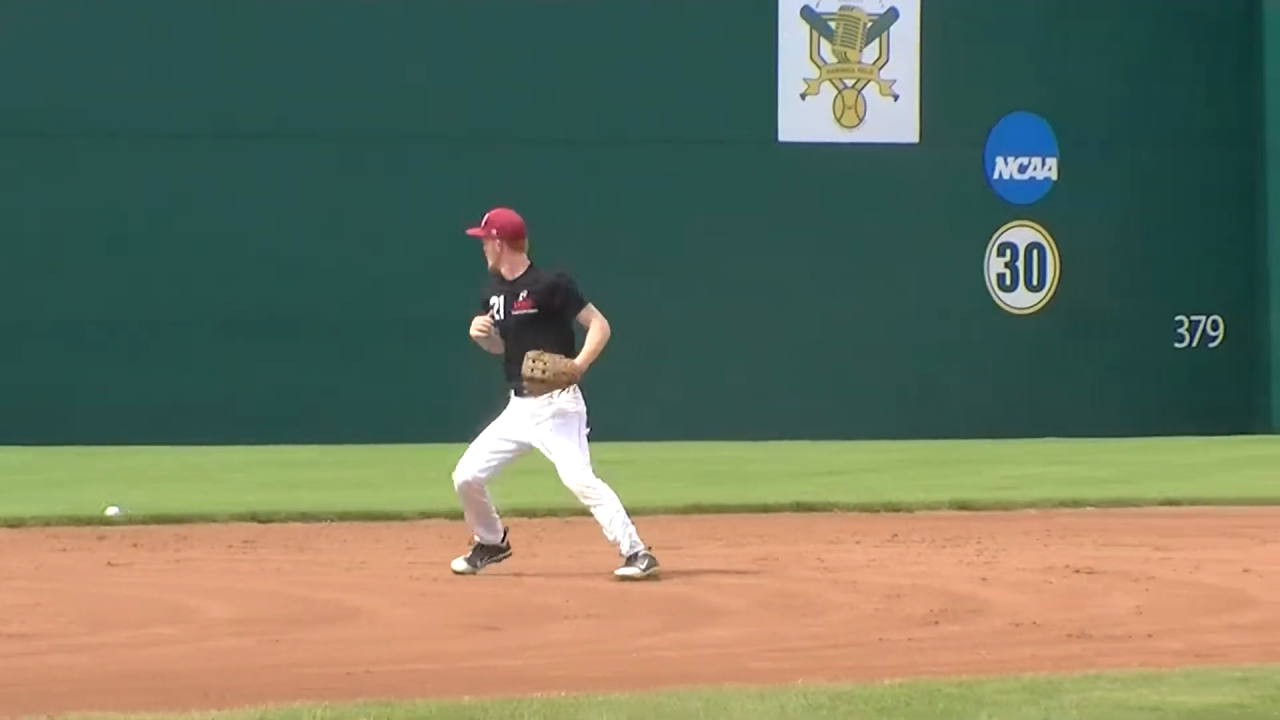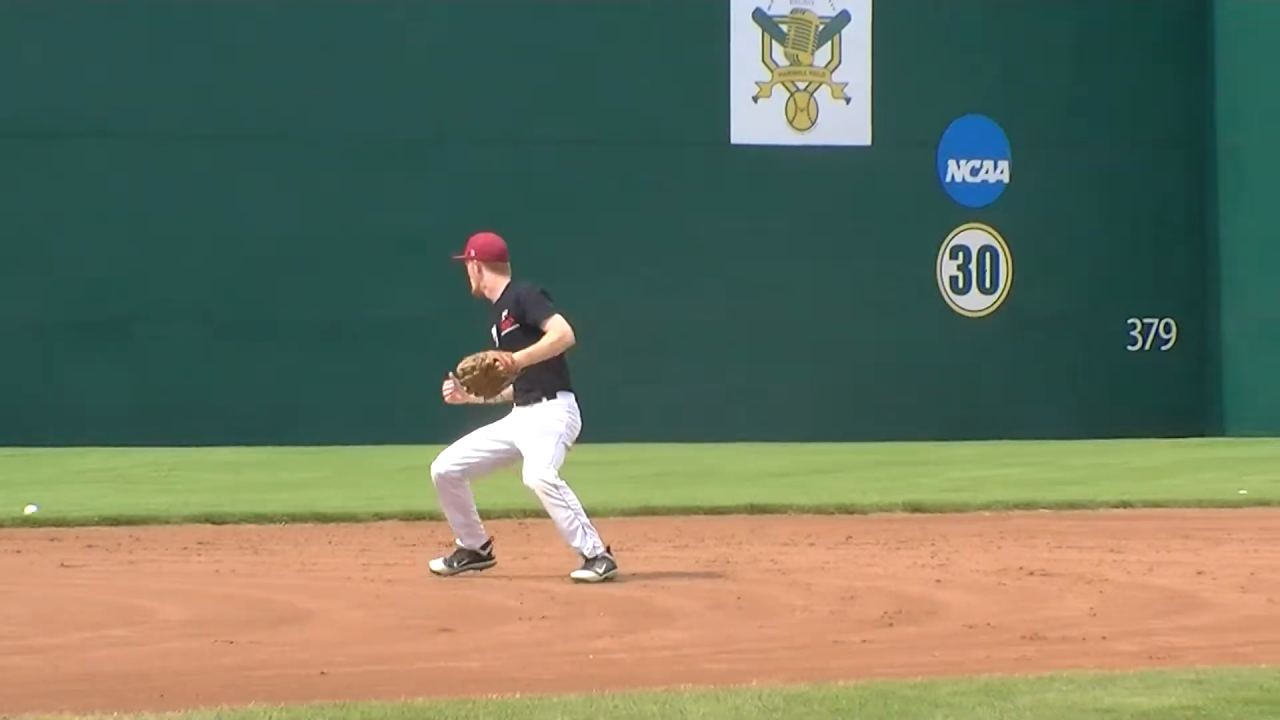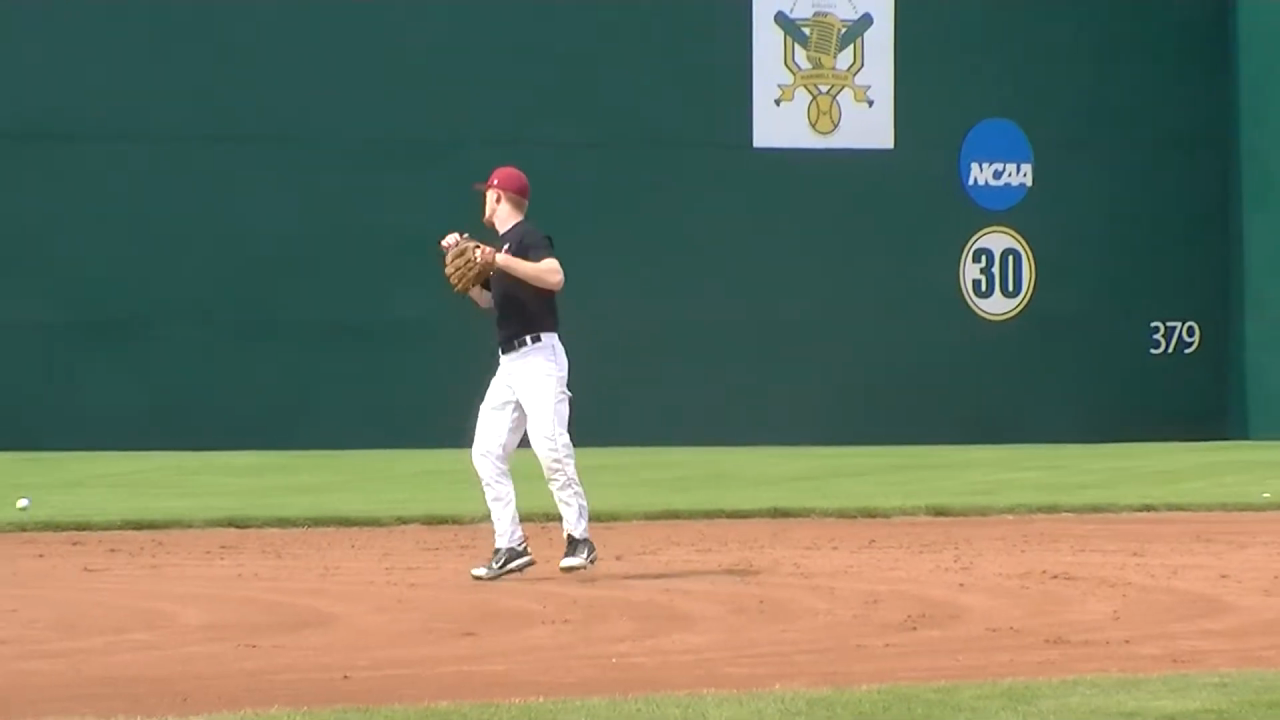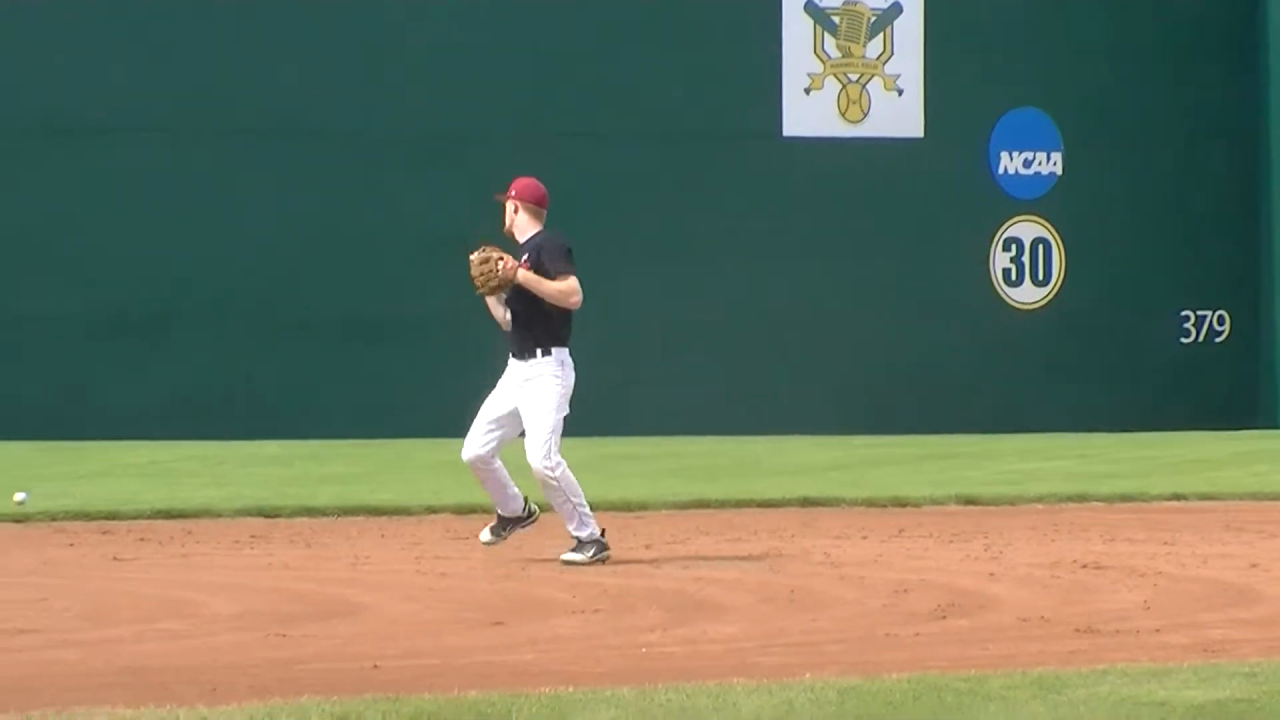
dt=0.3s
person 1, frame 1
left shoulder: (550, 283)
right shoulder: (496, 286)
left elbow: (600, 326)
left wrist: (579, 365)
right wrist: (480, 331)
left hip: (558, 403)
right hip: (519, 407)
left knee: (576, 474)
right knee: (467, 477)
left ankle: (635, 552)
right ankle: (491, 544)
person 1, frame 2
left shoulder: (524, 295)
right shoulder: (498, 315)
left elbow: (564, 335)
left wrist: (516, 359)
right wrist: (468, 395)
left hip: (553, 414)
right hip: (519, 417)
left knee: (538, 476)
right knee: (445, 470)
left ankle: (597, 555)
right ankle: (472, 548)
person 1, frame 3
left shoulder: (528, 235)
right shoulder: (503, 244)
left elbow: (554, 277)
right elbow: (484, 298)
left wrist: (502, 261)
left hip: (539, 359)
right hip: (509, 366)
left knee: (550, 444)
right knee: (488, 455)
left ankle: (578, 536)
right ankle: (511, 547)
person 1, frame 4
left shoulder: (549, 246)
right shoulder: (518, 255)
left elbow: (574, 296)
left wrist: (523, 278)
left hip: (547, 370)
right hip: (515, 371)
left knee: (542, 458)
right knee: (475, 452)
left ankle: (590, 536)
right ankle: (513, 510)
